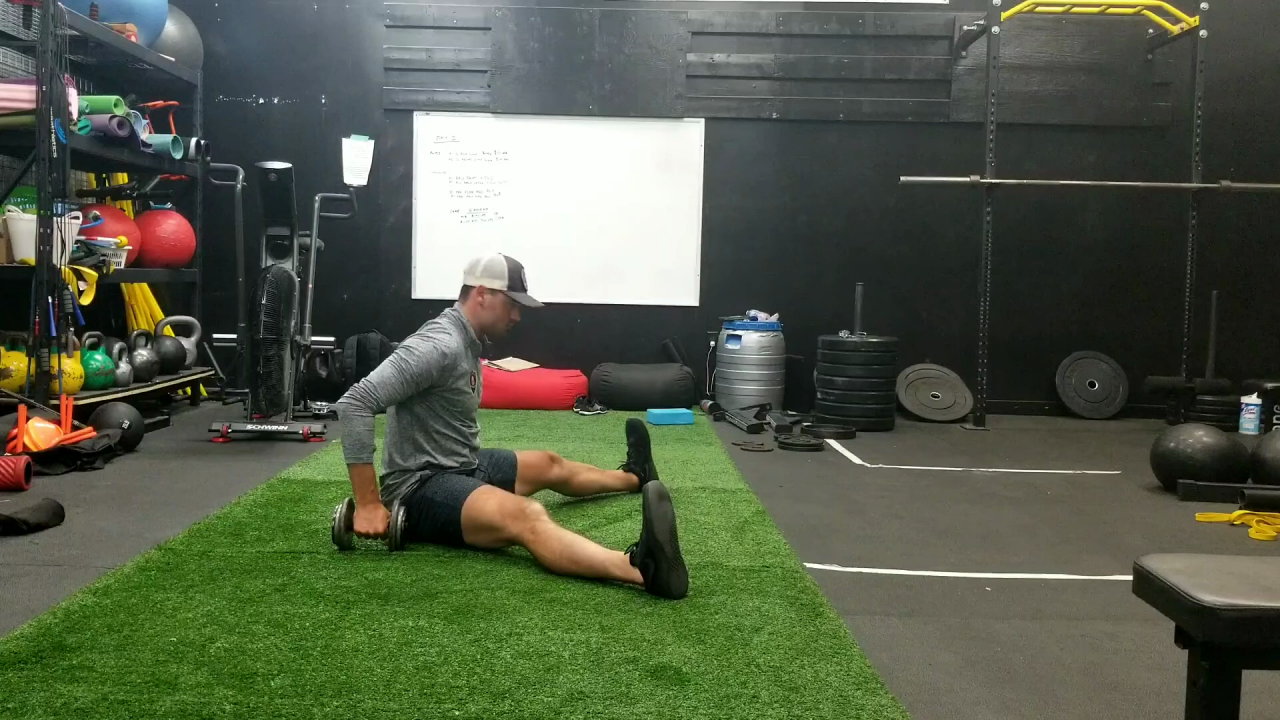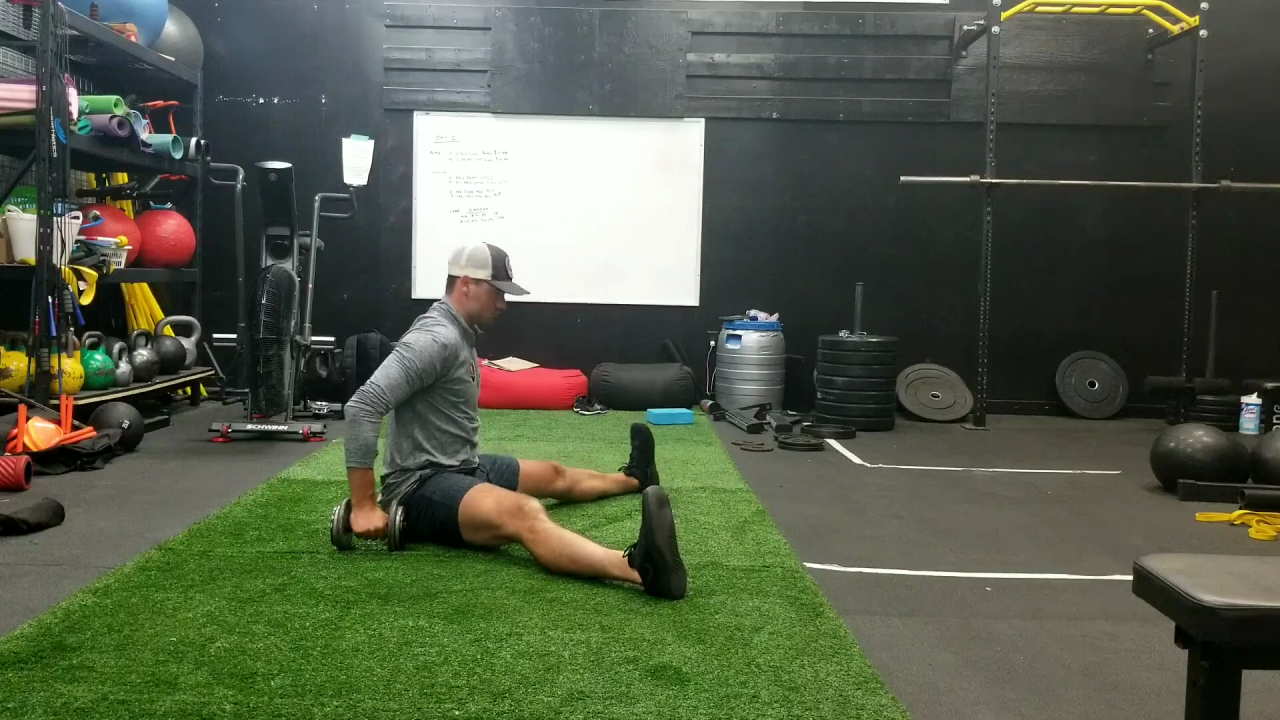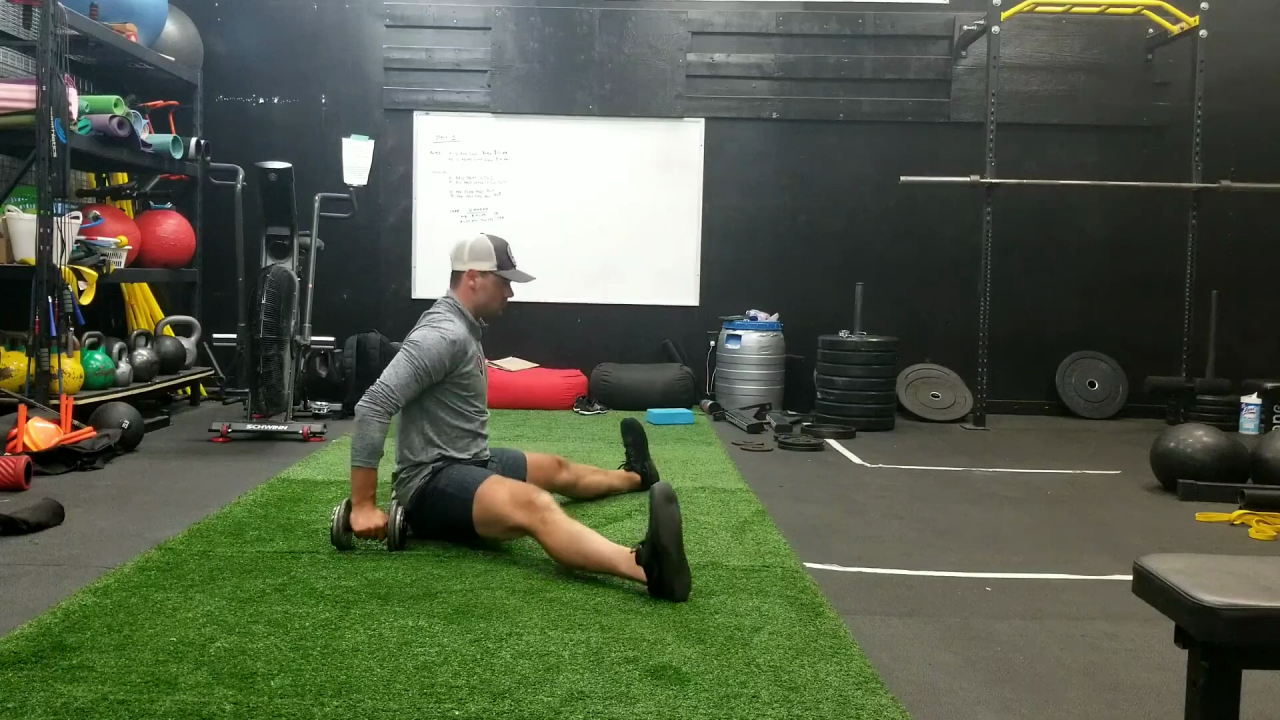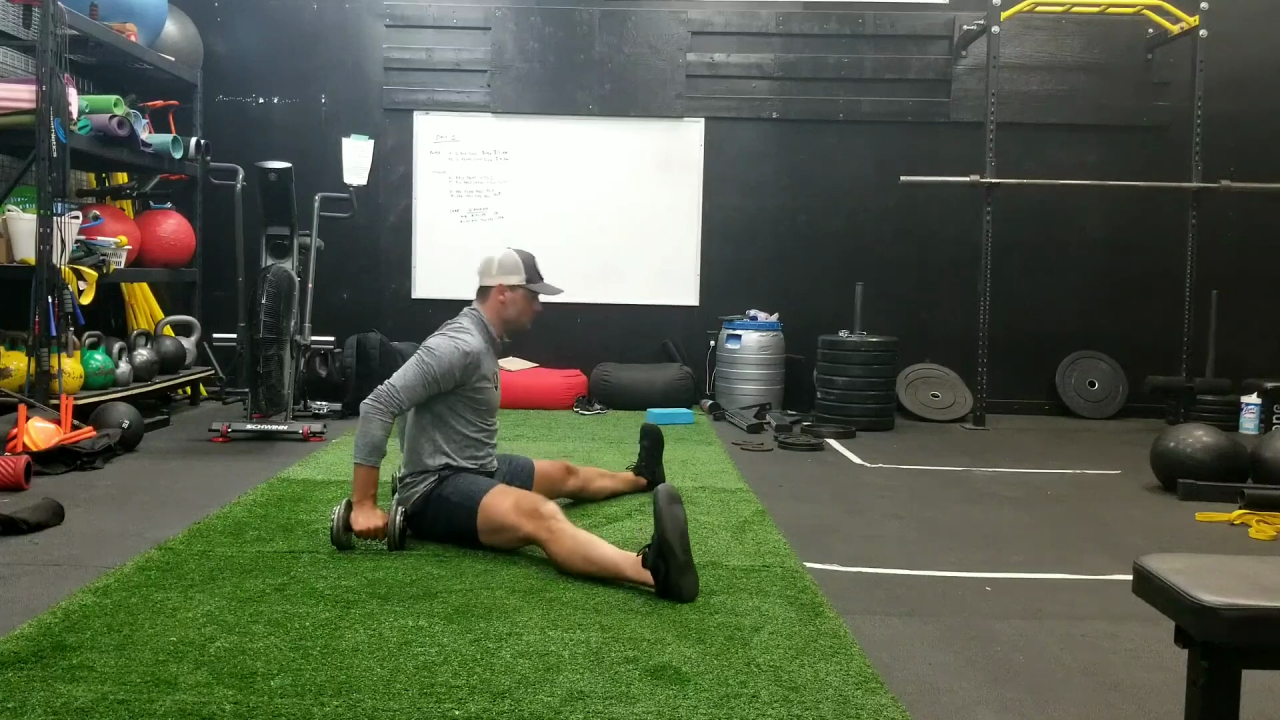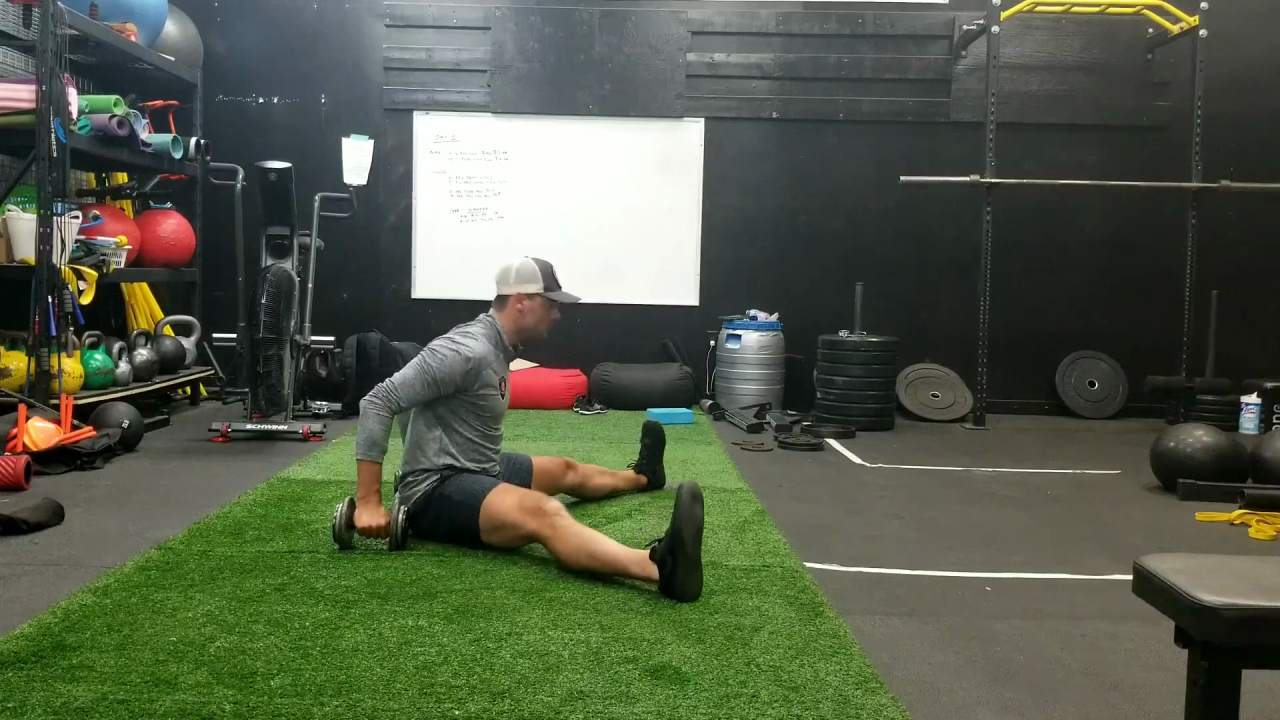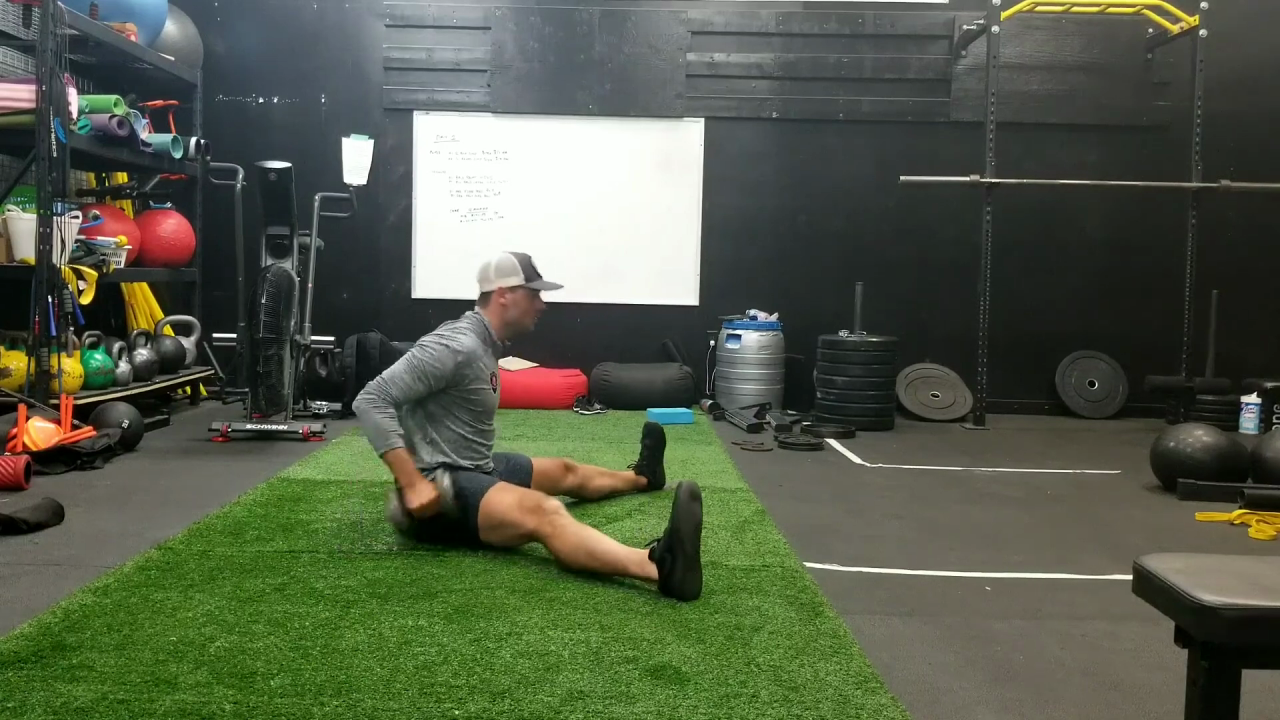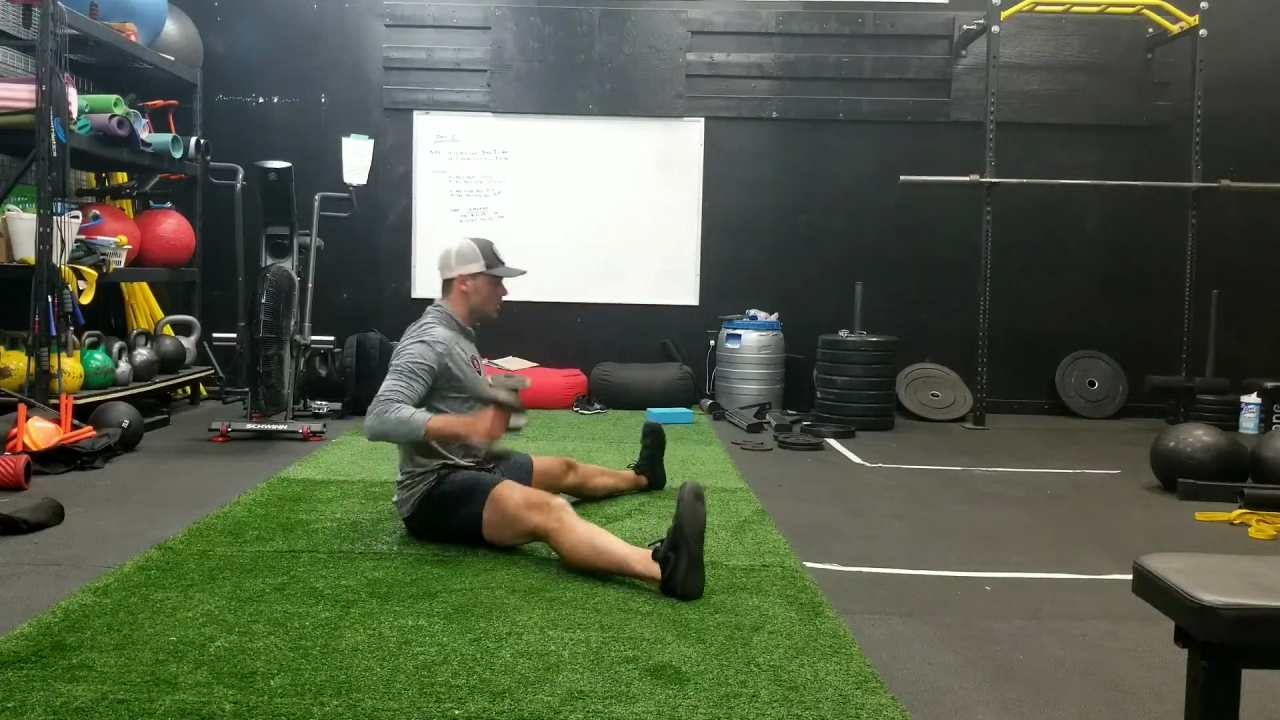
dt=0.2s
person 1, frame 1
left shoulder: (466, 341)
right shoulder: (438, 346)
right elbow: (353, 404)
right wrist: (368, 505)
right hip: (422, 488)
left knee: (548, 464)
right knee: (525, 517)
left ankle: (634, 476)
right ankle: (642, 568)
person 1, frame 2
left shoulder: (457, 334)
right shoulder: (434, 340)
right elbow: (362, 408)
right wrist: (364, 506)
right hip: (423, 490)
left knee: (553, 477)
right knee: (524, 515)
left ankle: (634, 479)
right ankle: (638, 568)
person 1, frame 3
left shoulder: (462, 328)
right shoulder: (443, 335)
right elbow: (372, 407)
right wrist: (364, 507)
left hip: (469, 465)
right hip: (433, 484)
left knee: (556, 469)
right knee: (535, 508)
left ankle: (634, 475)
right ankle: (646, 567)
person 1, frame 4
left shoulder: (482, 340)
right shoulder: (461, 346)
right elbow: (378, 405)
right wrist: (364, 505)
right hip: (436, 491)
left knee: (565, 474)
right knee: (540, 516)
left ankle: (641, 478)
right ankle: (653, 569)
person 1, frame 5
left shoulder: (496, 348)
right shoulder: (467, 351)
right elbow: (376, 402)
right wrist: (369, 501)
right hip: (437, 491)
left knee: (564, 470)
right knee: (543, 514)
left ankle: (642, 476)
right ankle: (660, 566)
person 1, frame 6
left shoulder: (483, 345)
right shoulder: (454, 347)
right elbow: (370, 401)
right wrist: (412, 483)
left hip: (461, 476)
right hip: (438, 498)
left knee: (563, 471)
right knee: (543, 514)
left ankle: (640, 477)
right ankle: (661, 567)
person 1, frame 7
left shoulder: (457, 333)
right shoulder: (428, 342)
right elbow: (379, 420)
right wrist: (464, 426)
right hip: (435, 490)
left knee: (564, 469)
right knee: (548, 511)
left ankle: (642, 476)
right ankle: (664, 567)
